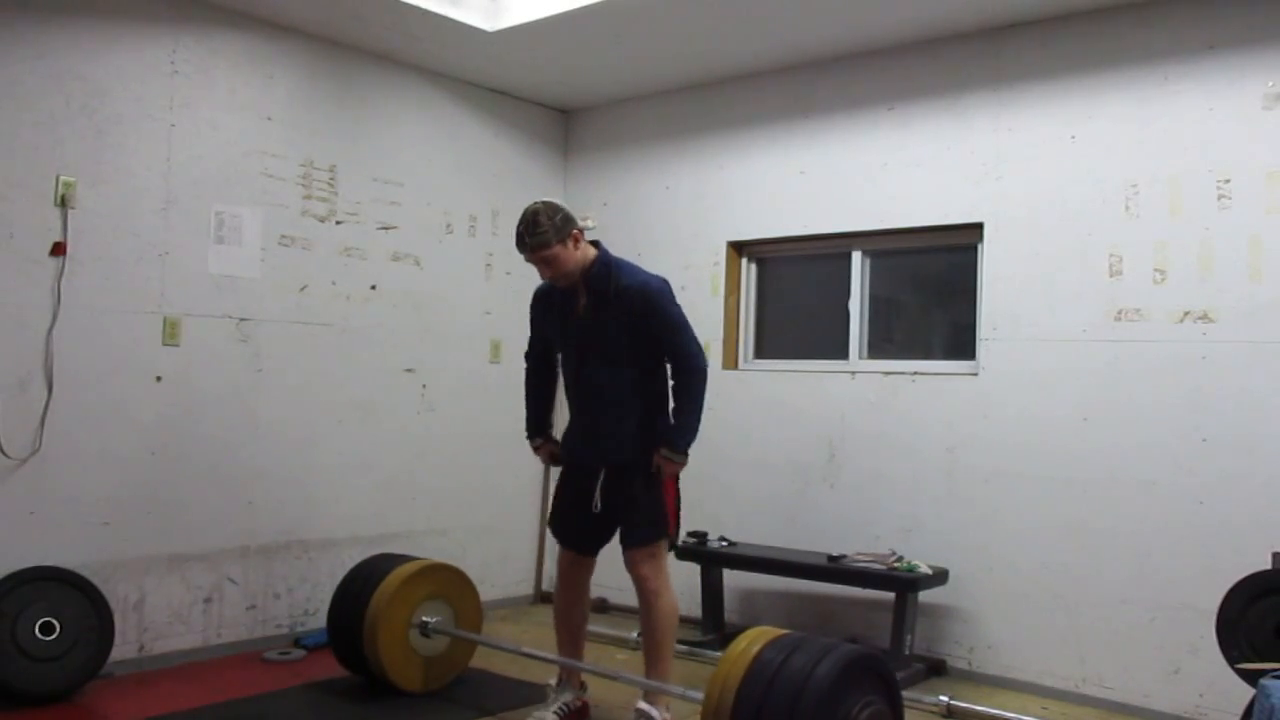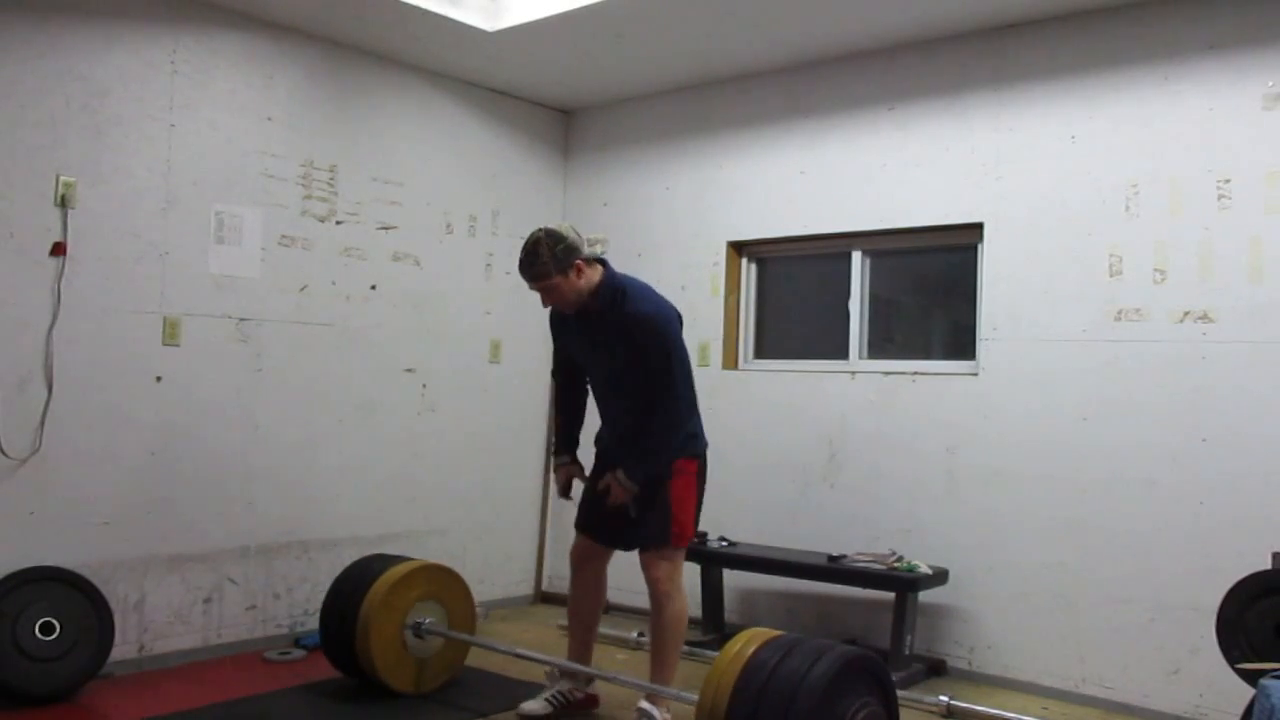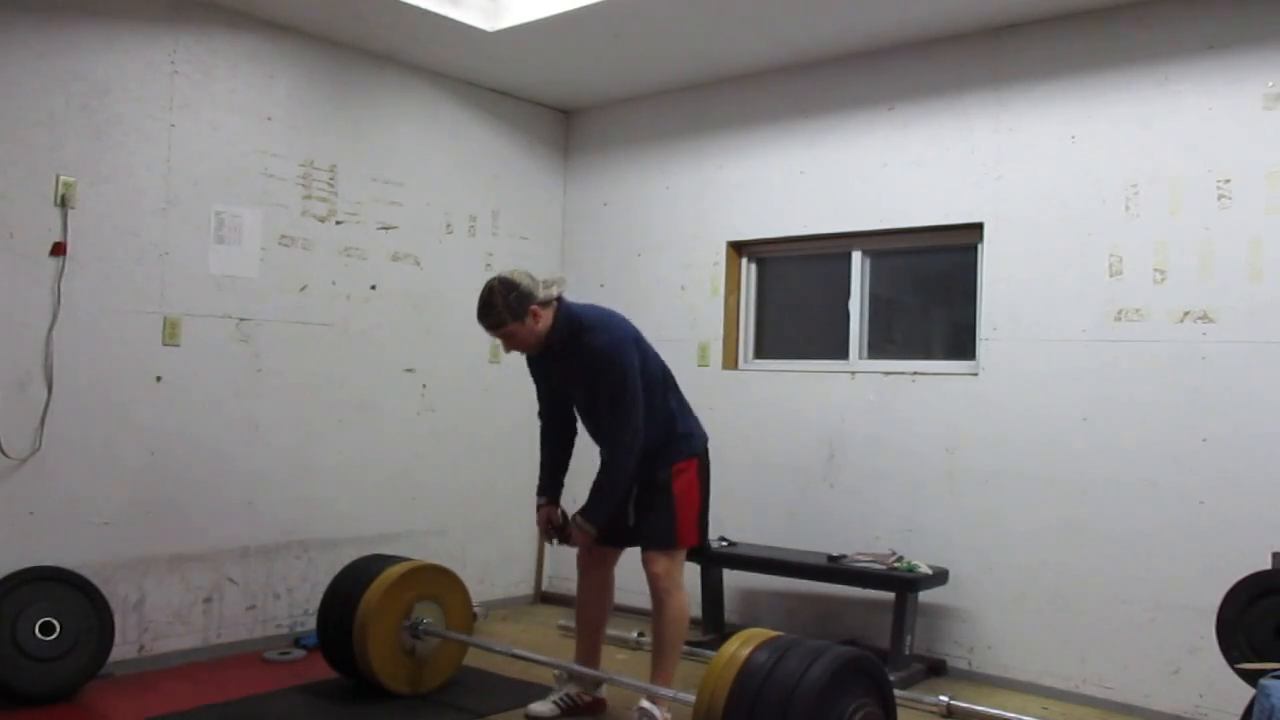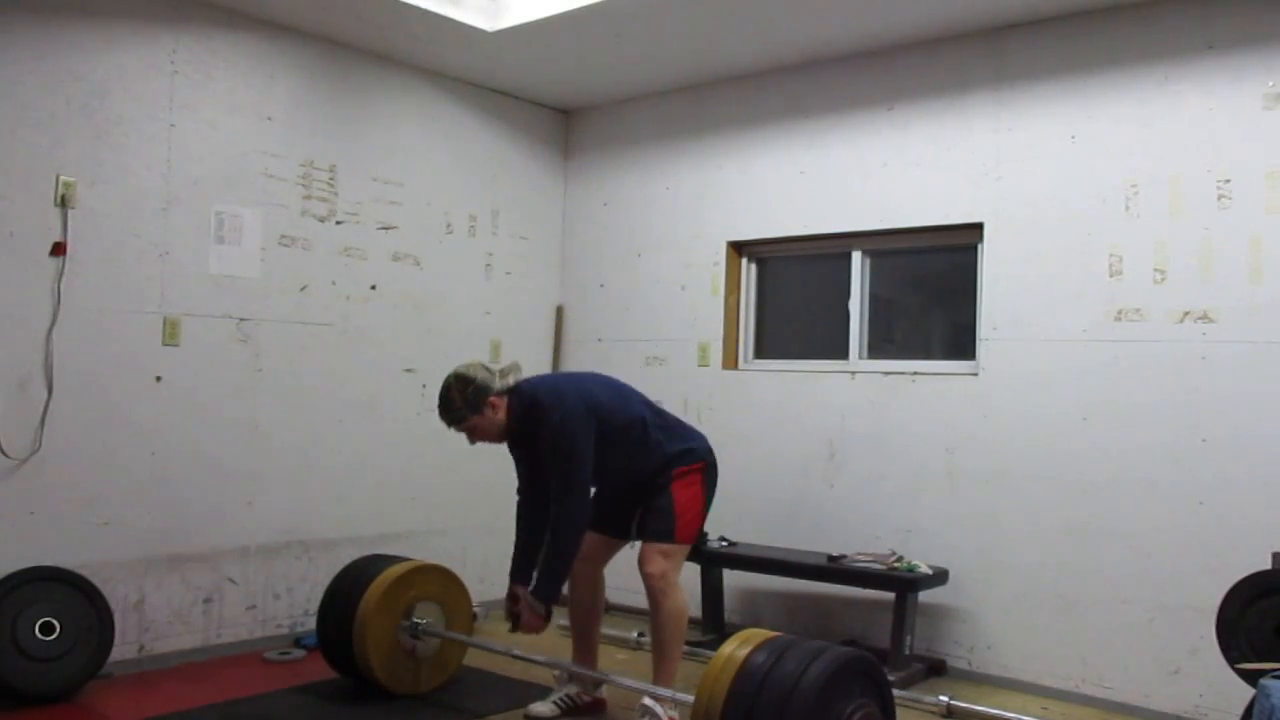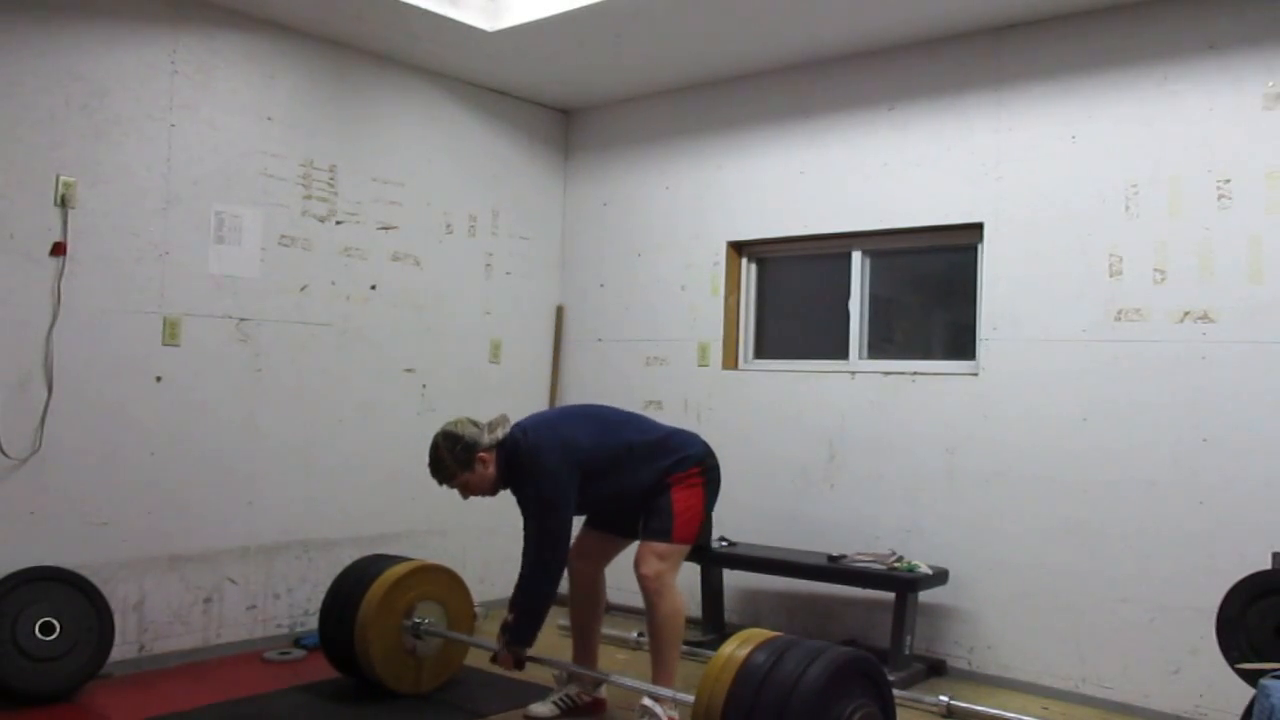
dt=0.3s
person 1, frame 1
left shoulder: (640, 290)
right shoulder: (547, 299)
left elbow: (691, 366)
right elbow: (539, 365)
left wrist: (675, 447)
right wrist: (538, 428)
left hip: (642, 456)
right hip: (584, 452)
left knee: (647, 569)
right knee: (570, 566)
person 1, frame 2
left shoulder: (647, 312)
right shoulder: (566, 316)
left elbow: (676, 401)
right elbow: (568, 381)
left wrist: (633, 473)
right wrist: (564, 451)
left hip: (668, 455)
right hip: (615, 452)
left knee: (662, 571)
right knee: (584, 557)
person 1, frame 3
left shoulder: (604, 338)
right shoulder: (545, 351)
left elbow: (626, 435)
right elbow: (557, 424)
left wrist: (591, 516)
right wrist: (548, 498)
left hip: (674, 454)
right hip: (627, 457)
left knee: (661, 568)
right knee: (593, 558)
person 1, frame 4
left shoulder: (559, 410)
right shoulder: (522, 419)
left elbow: (571, 505)
right elbow: (535, 500)
left wrist: (542, 597)
right wrist: (520, 579)
left hip: (680, 464)
left knee: (656, 569)
right knee: (583, 560)
right ankle: (584, 686)
person 1, frame 5
left shoulder: (543, 460)
right shoulder: (517, 453)
left elbow: (548, 555)
right elbow: (539, 547)
left wrist: (517, 641)
right wrist: (516, 618)
left hip: (684, 470)
right hip: (638, 478)
left knee: (652, 571)
right knee: (581, 560)
right ankle: (585, 687)
